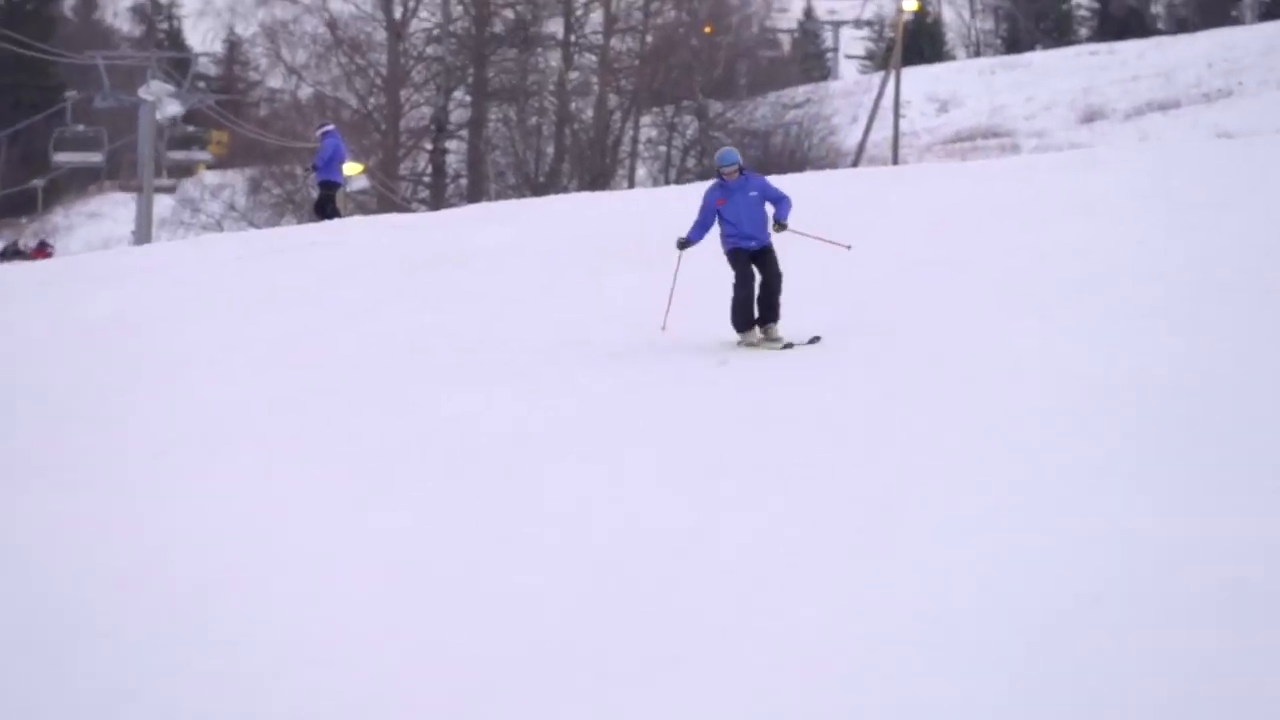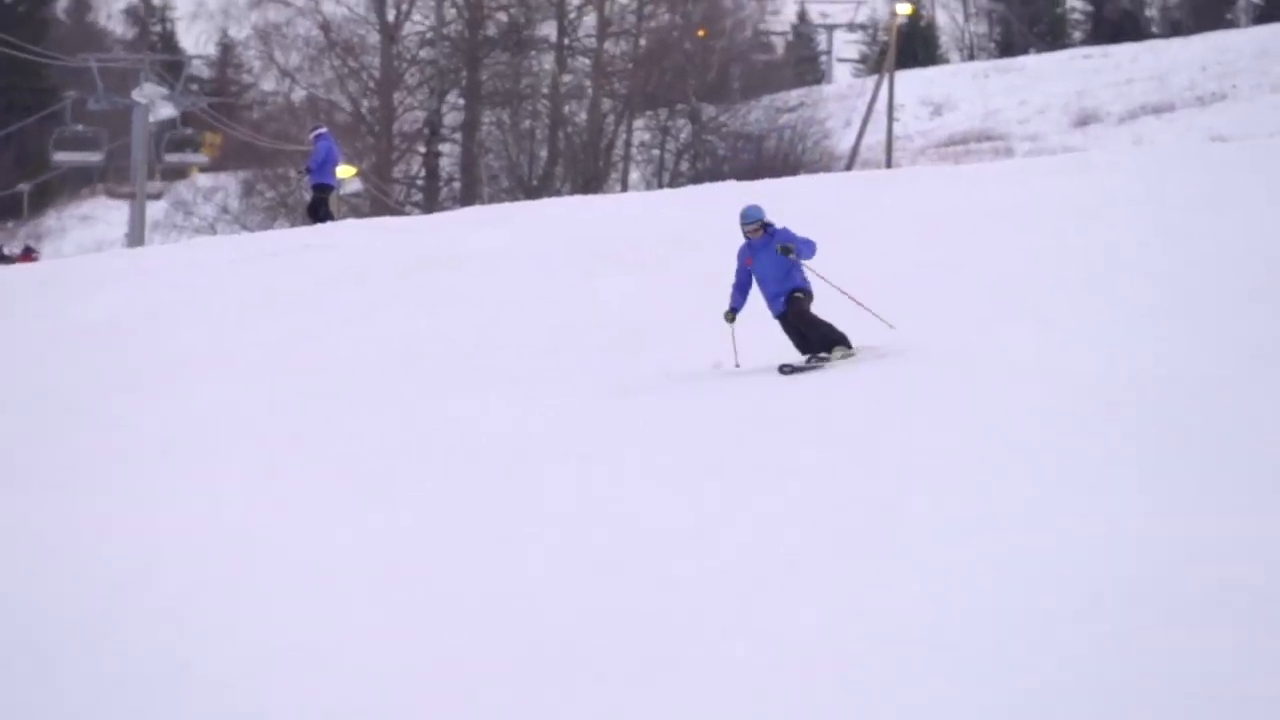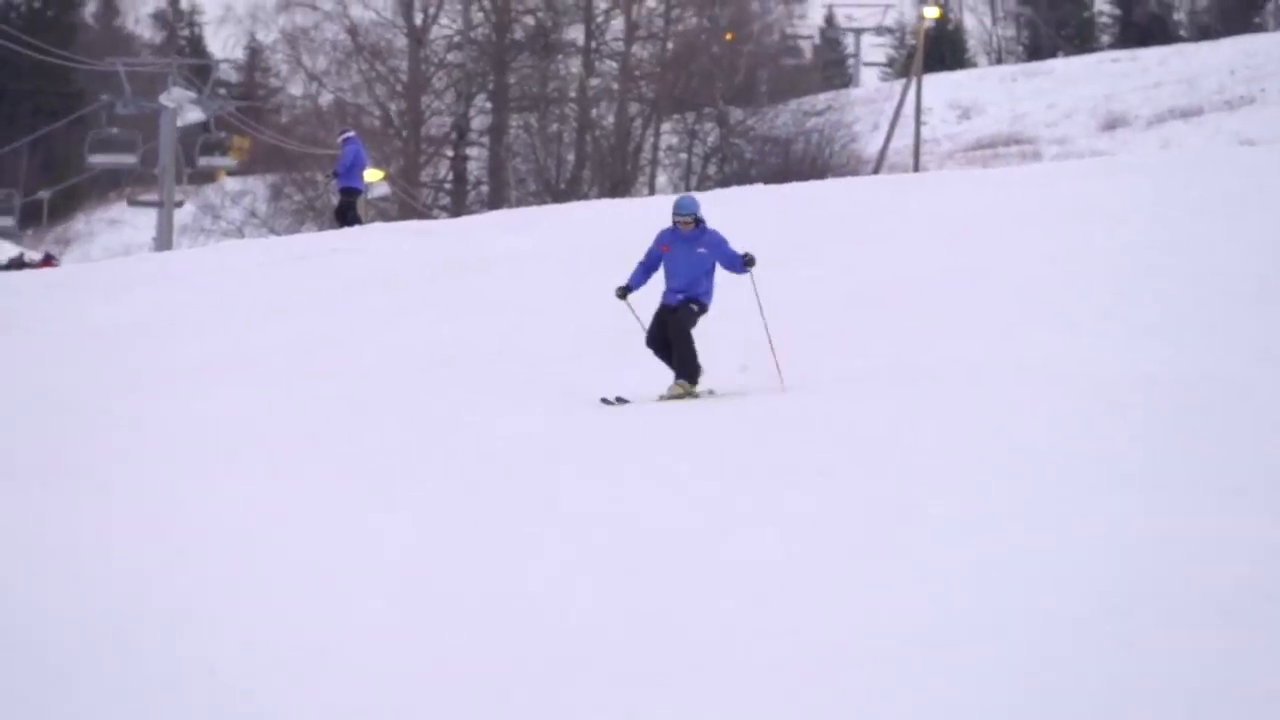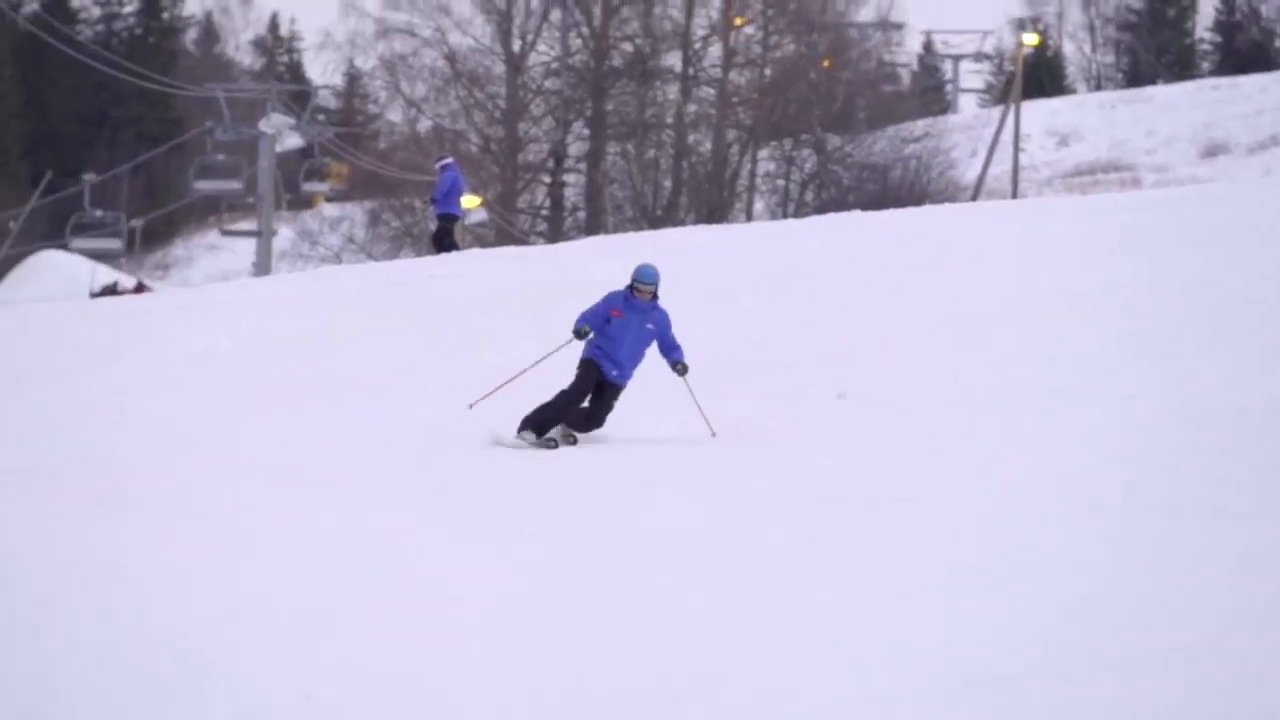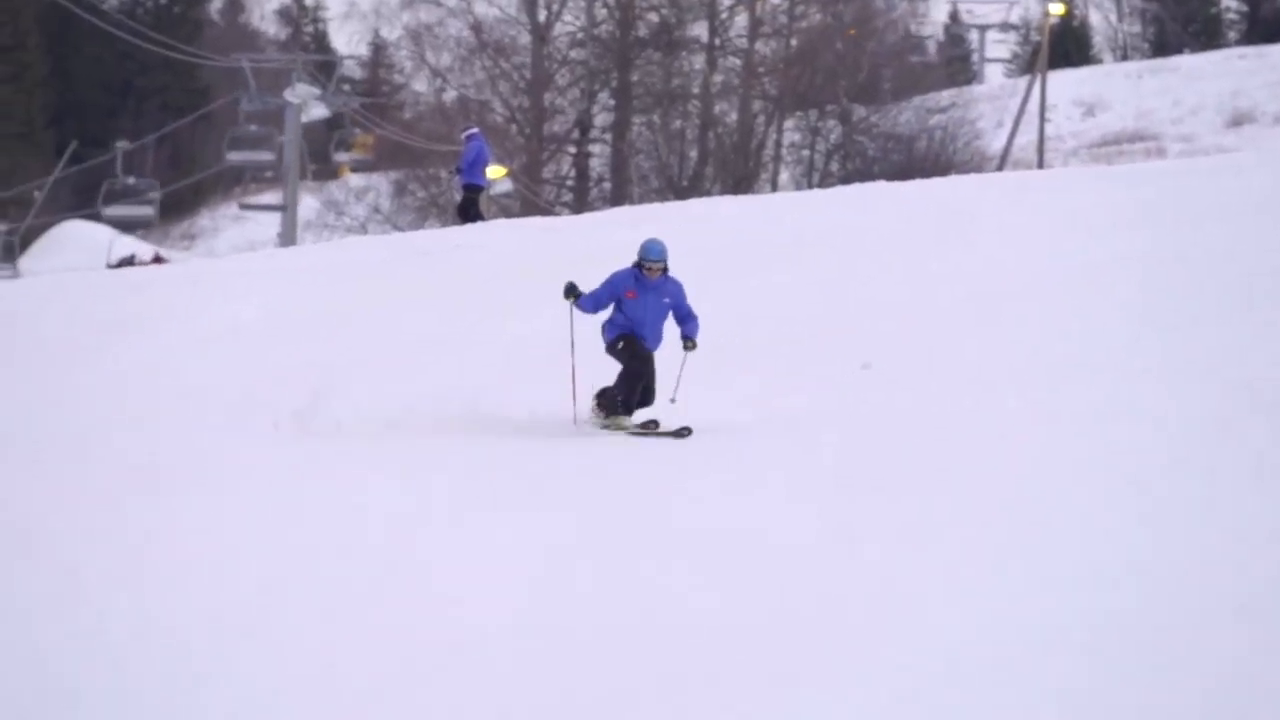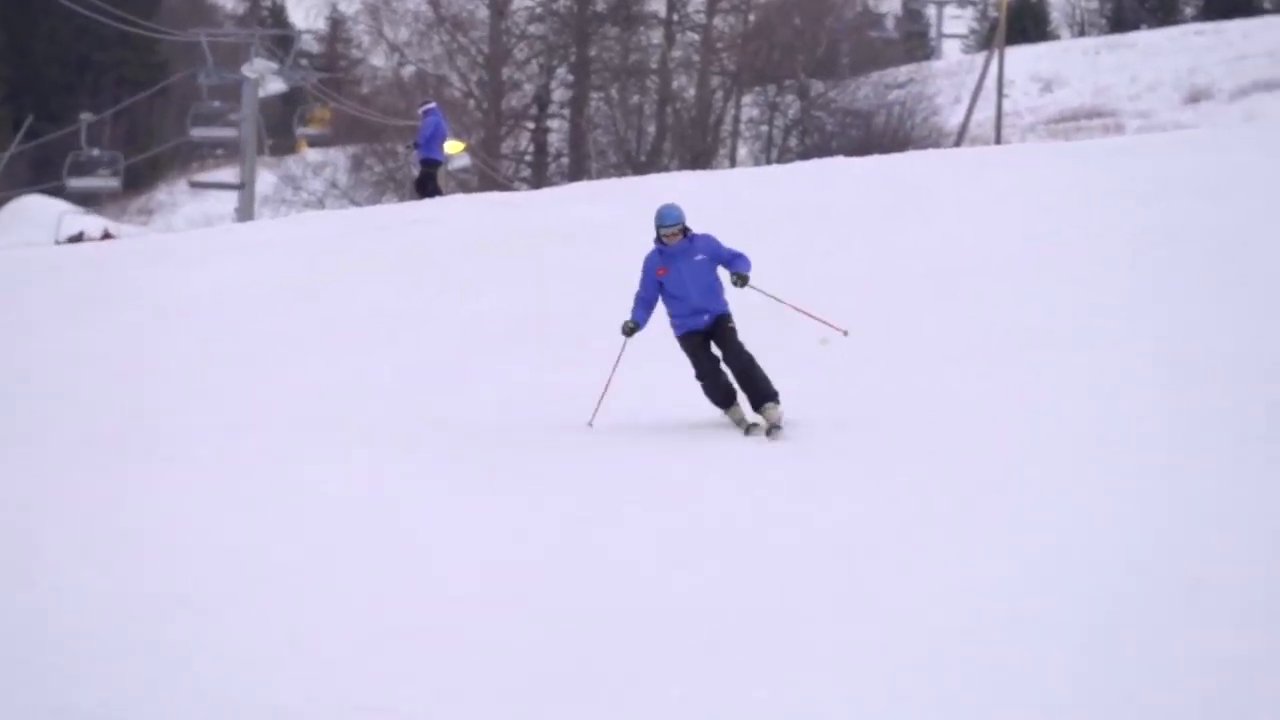
dt=0.4s
person 1, frame 1
left shoulder: (756, 181)
right shoulder: (713, 193)
left elbow: (782, 200)
right elbow: (702, 224)
left wrist: (781, 217)
right wrist: (688, 240)
left hip: (761, 243)
right hip: (735, 245)
left knee: (772, 277)
right knee: (745, 281)
left ankle: (770, 326)
right ankle: (746, 329)
person 1, frame 2
left shoulder: (783, 236)
right shoulder: (745, 252)
left elbow: (809, 248)
right elbow: (742, 285)
left wrist: (793, 250)
right wrist: (734, 308)
left hip: (798, 290)
right hip: (780, 306)
left knee: (797, 313)
right knee: (807, 347)
left ankle: (840, 346)
right ankle: (837, 343)
person 1, frame 3
left shoulder: (712, 239)
right shoulder: (665, 237)
left elbow: (734, 262)
right elbow: (647, 265)
left wrist: (746, 263)
right wrist: (629, 286)
left hip: (697, 298)
right hip: (671, 299)
left knee: (676, 327)
right knee: (654, 340)
left ankle: (686, 381)
right ankle: (690, 371)
person 1, frame 4
left shoulder: (660, 317)
right shoulder: (614, 300)
left elbow: (669, 346)
right elbow: (585, 319)
left wrist: (677, 361)
right wrist: (580, 330)
left hip: (619, 375)
right hip: (596, 358)
left knee: (592, 419)
right knee: (577, 393)
left ankle: (568, 426)
right ankle: (530, 429)
person 1, frame 5
left shoulder: (672, 286)
right shoulder: (623, 279)
left elbow: (685, 317)
right elbow: (595, 302)
left wrist: (689, 335)
right wrist: (577, 297)
left hip: (646, 340)
right hip: (620, 335)
left knee: (645, 397)
right knee: (641, 361)
left ankle: (605, 401)
right ankle: (617, 413)
person 1, frame 6
left shoulder: (704, 244)
right shoulder: (653, 261)
left elbow: (738, 259)
right elbow: (645, 300)
left wrist: (740, 271)
right wrist: (635, 322)
left hip: (716, 315)
right hip: (687, 326)
left knee: (734, 351)
right knee: (708, 372)
left ankle: (767, 404)
right ankle: (730, 405)
